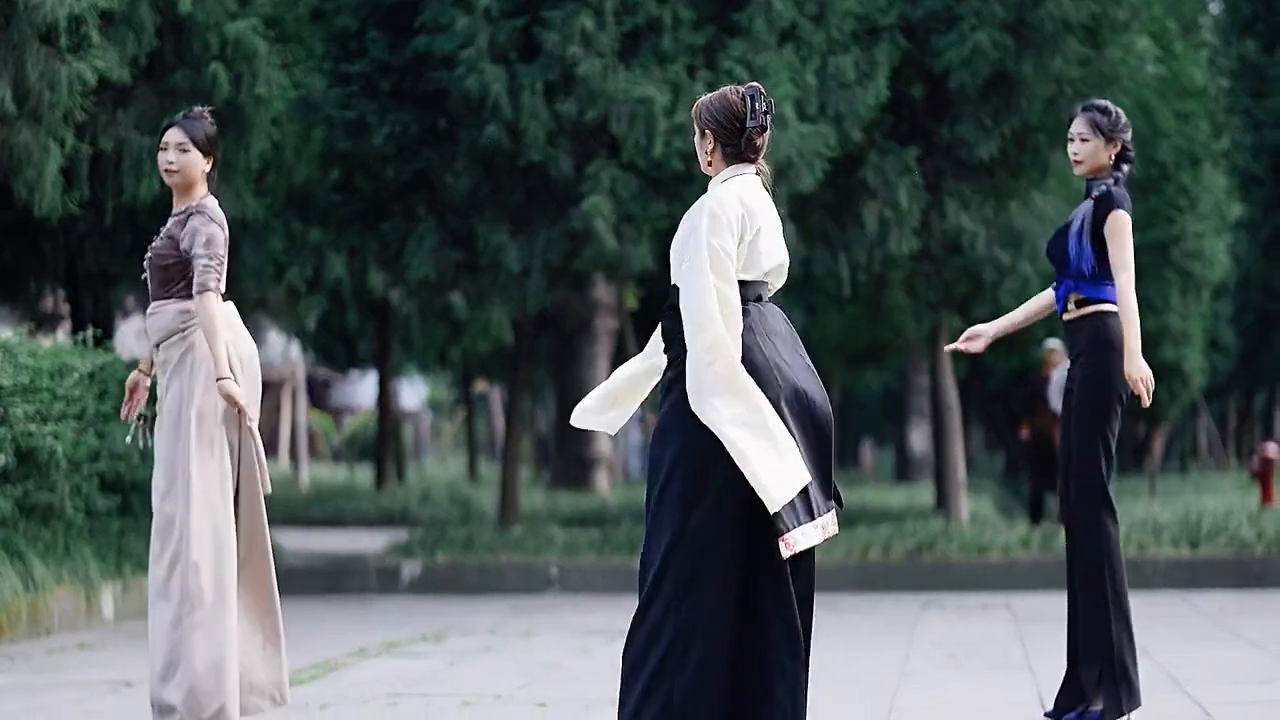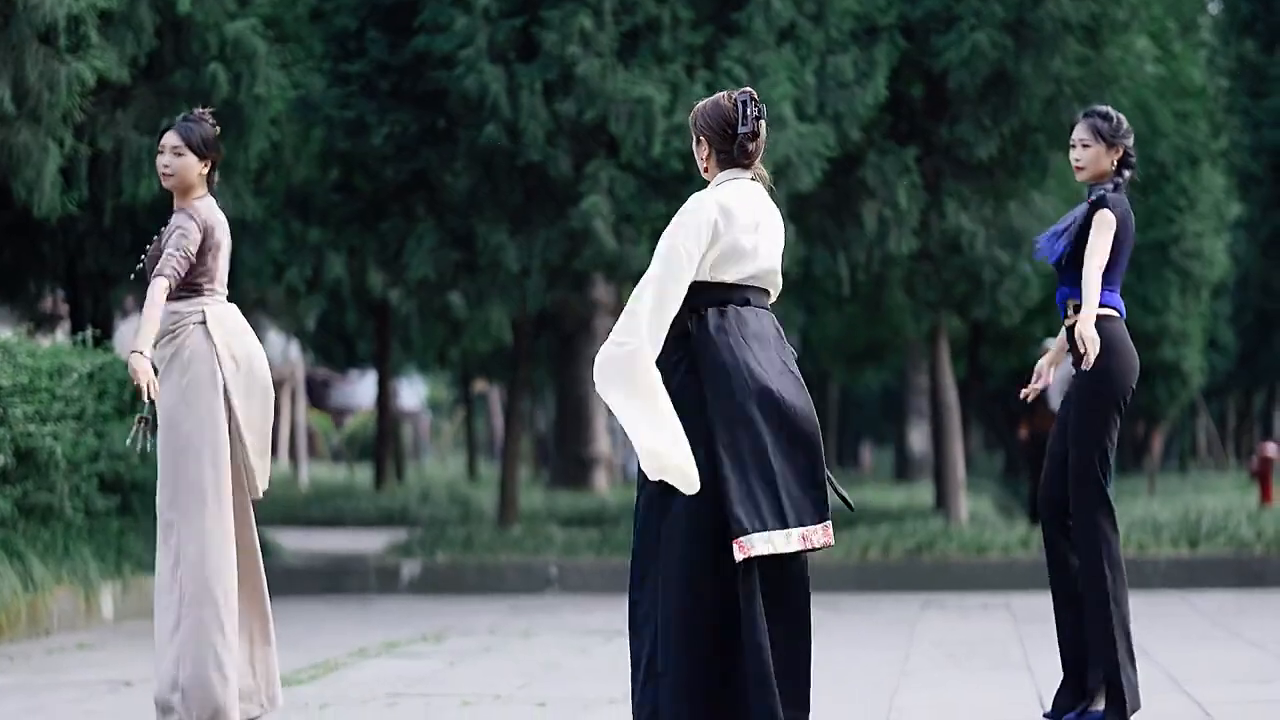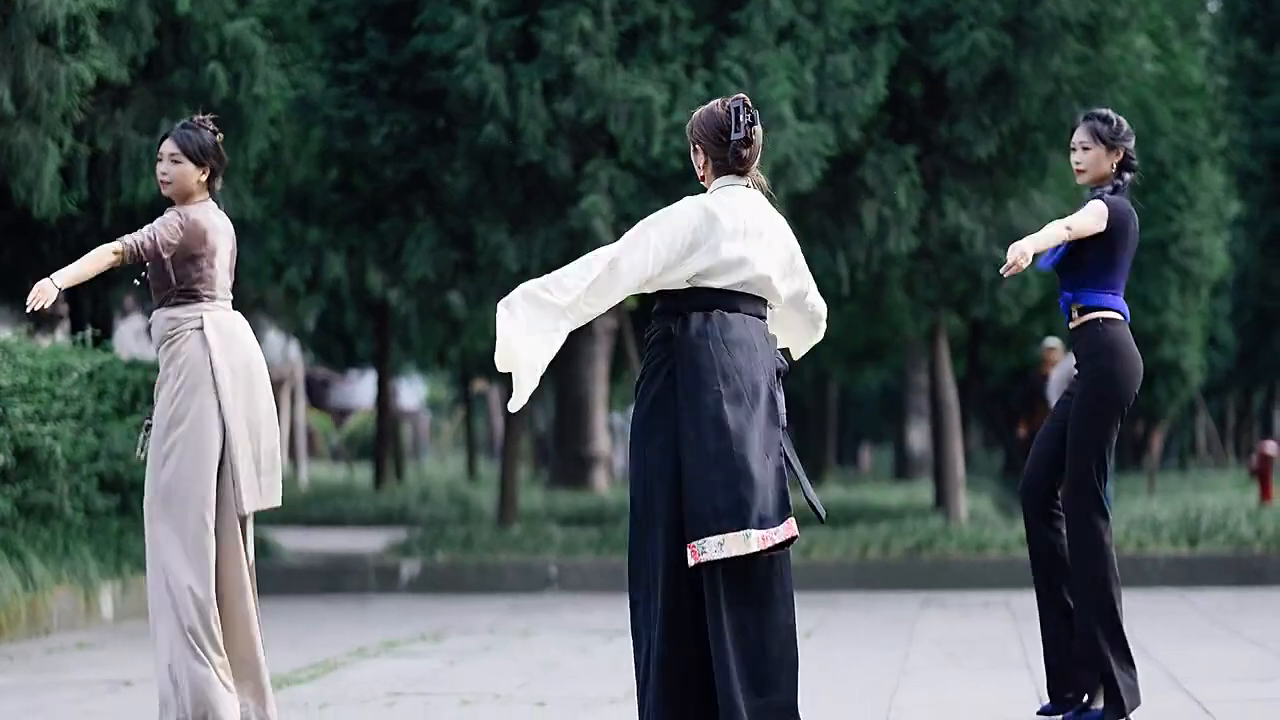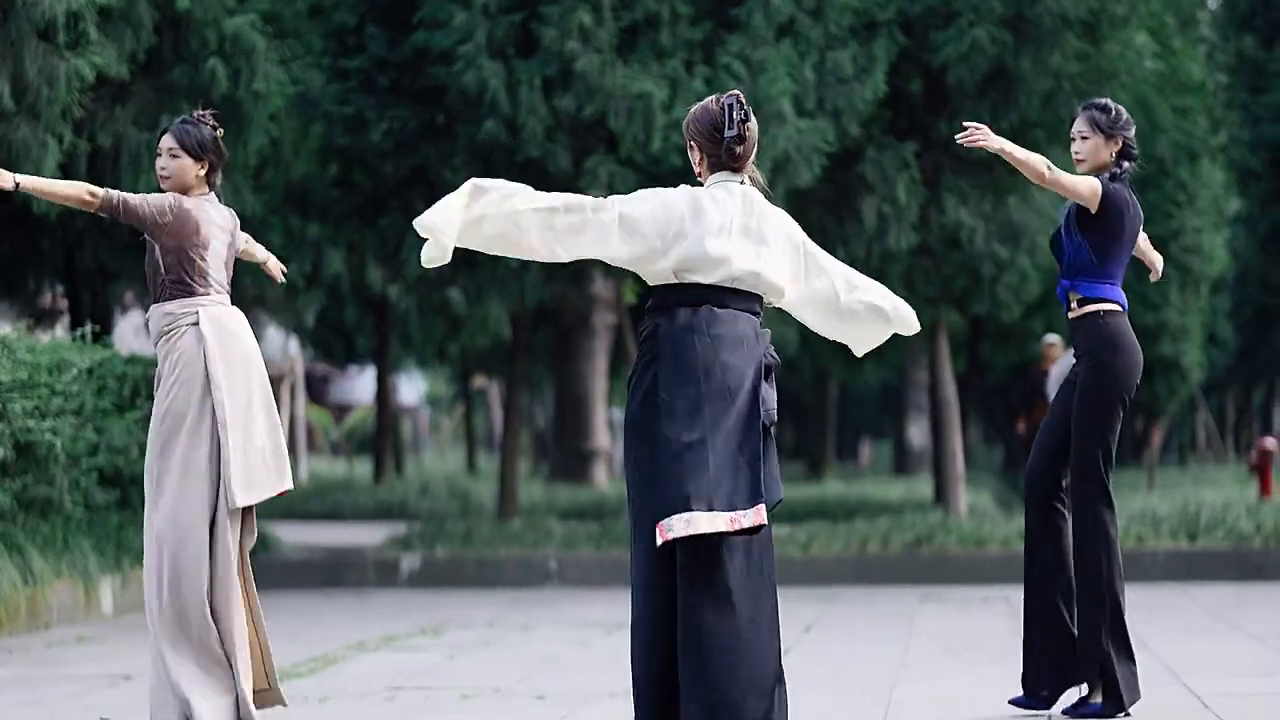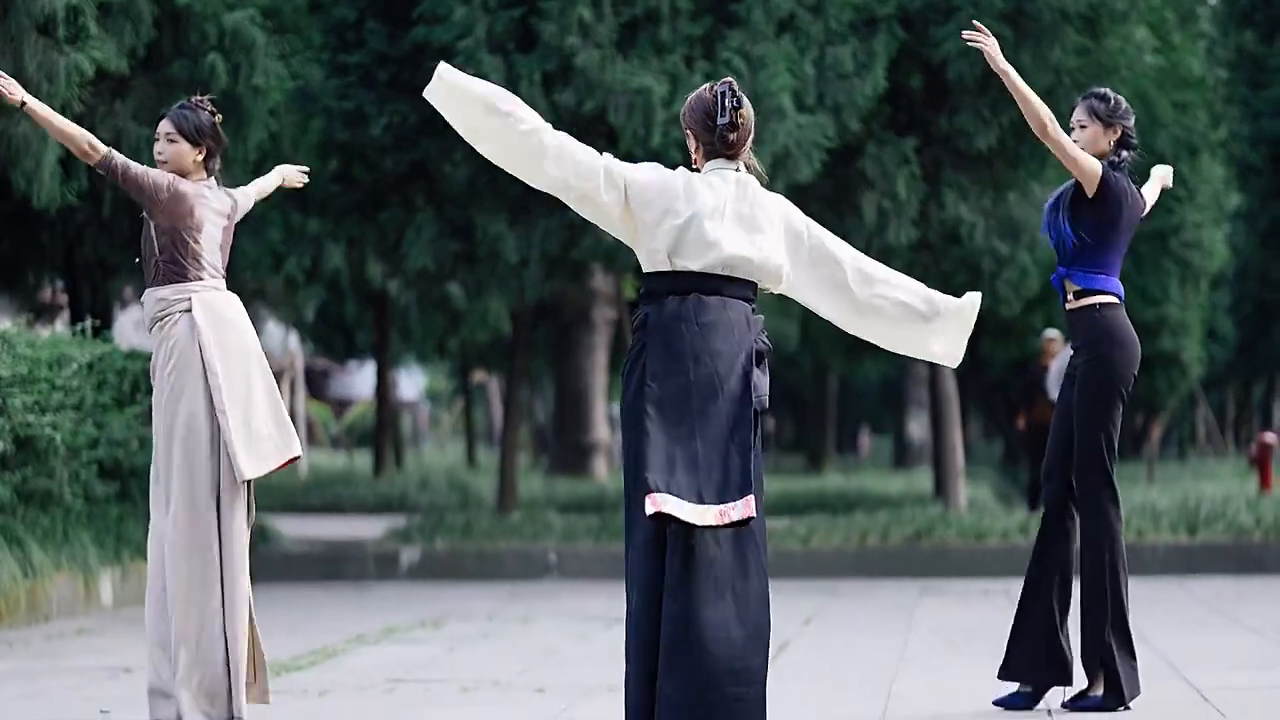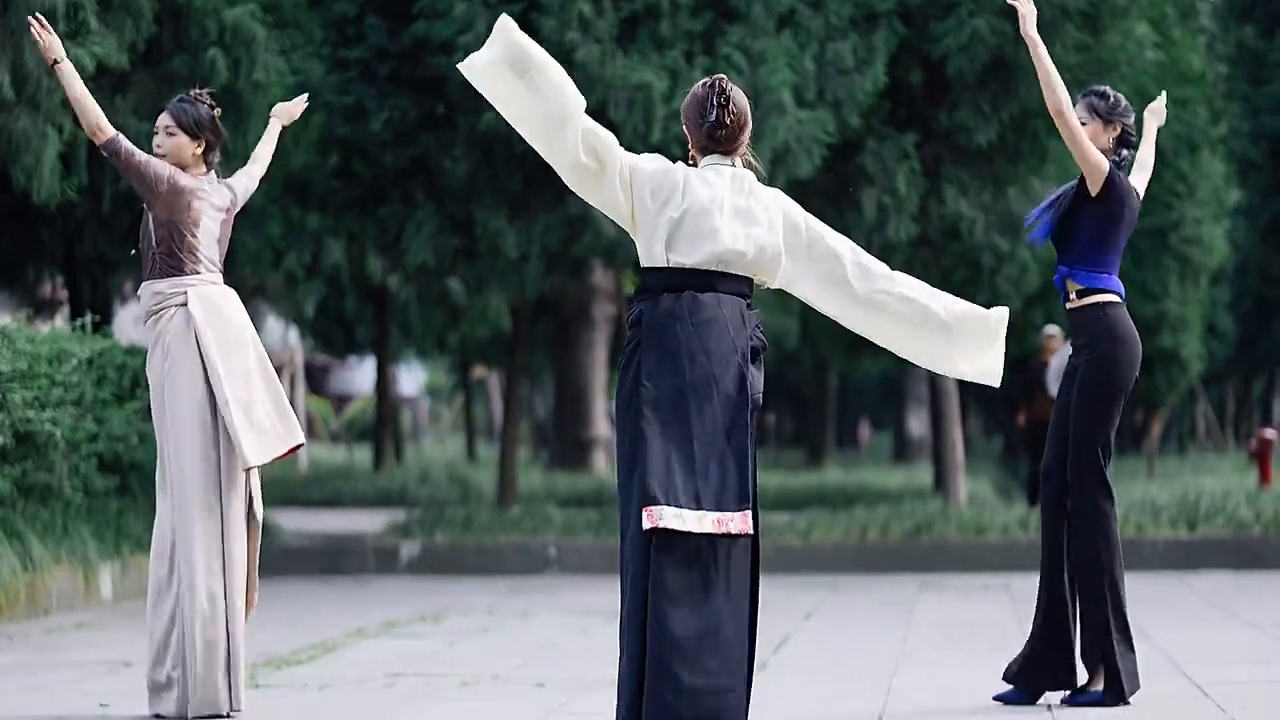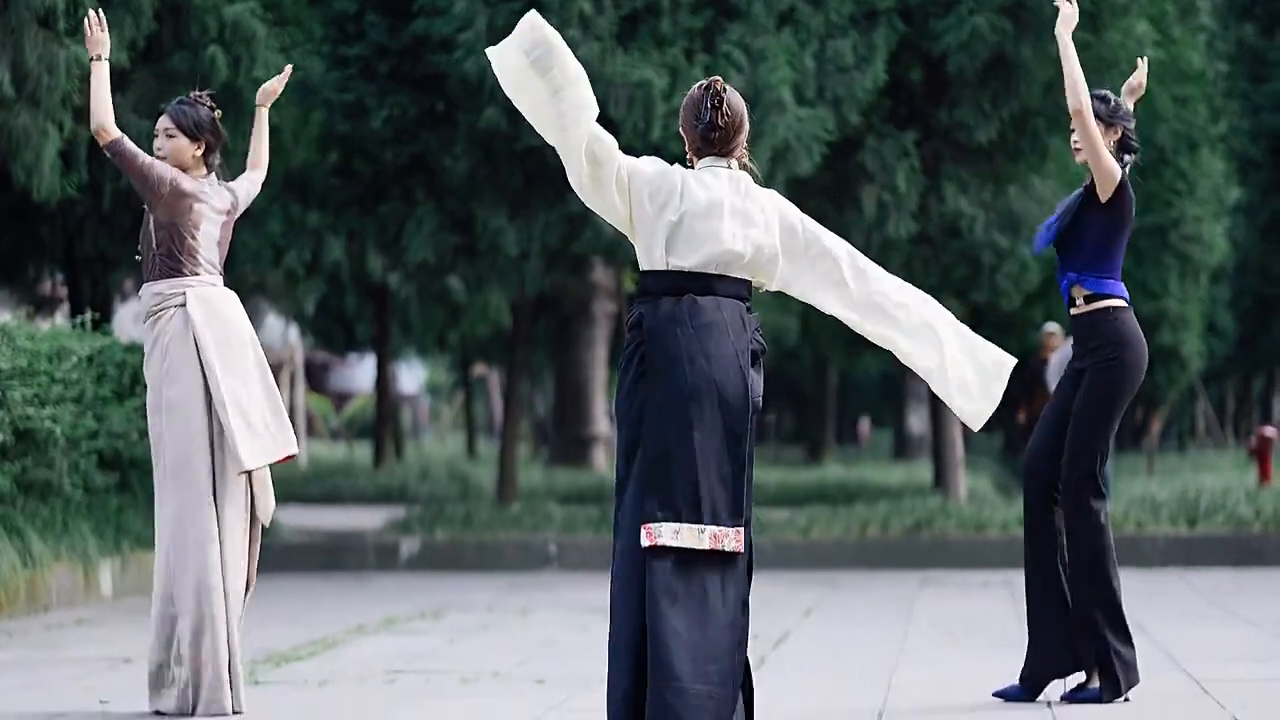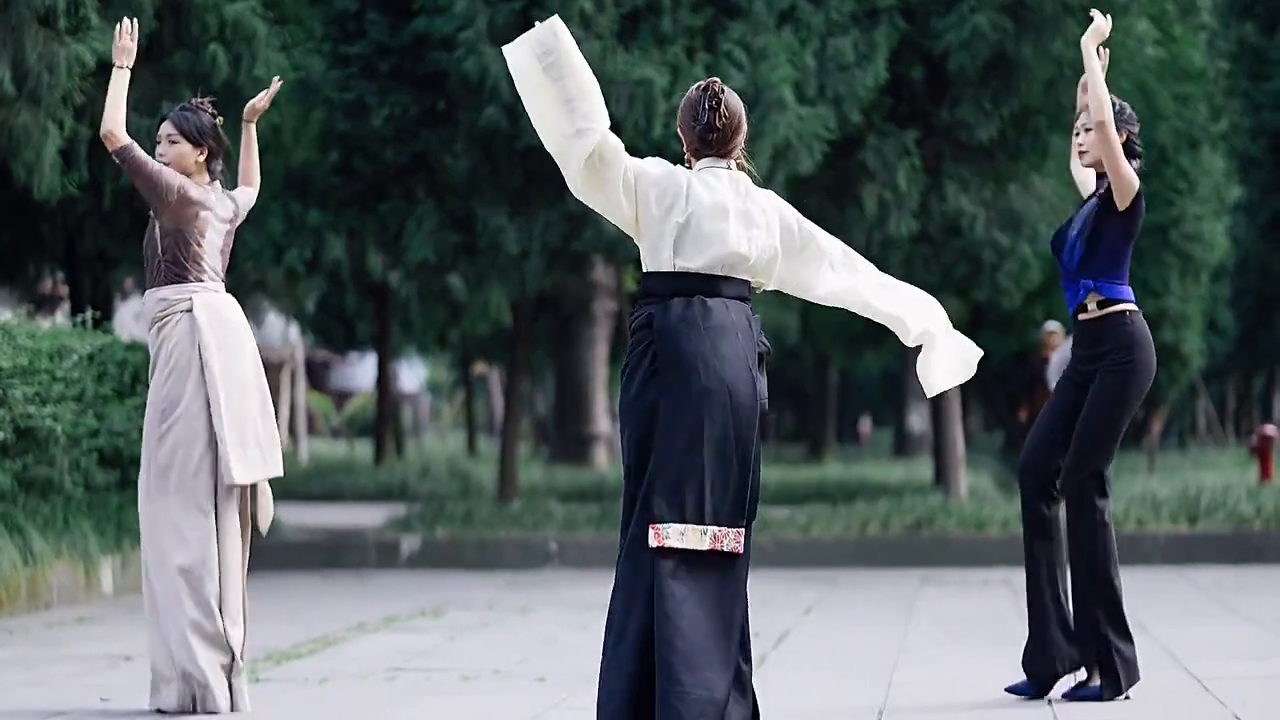
dt=0.1s
person 1, frame 1
left shoulder: (719, 203)
right shoulder: (758, 202)
left elbow: (707, 298)
left wrist: (710, 390)
right wrist: (632, 380)
left hip: (727, 378)
right hip: (769, 362)
left knee: (701, 545)
right knee: (752, 548)
person 1, frame 2
left shoulder: (708, 206)
right shoulder: (765, 209)
left elbow: (661, 287)
left wrist: (624, 364)
left hip: (715, 368)
right hip: (760, 366)
left knee: (695, 545)
right knee: (758, 550)
person 1, frame 3
left shoulder: (694, 215)
right shoulder: (773, 224)
left elbow: (615, 267)
right elbow: (804, 311)
left wrist: (533, 310)
right wrist: (786, 338)
left hip: (690, 373)
right hip: (751, 374)
left knee: (677, 545)
right knee: (739, 545)
person 1, frame 4
left shoulder: (675, 206)
right shoulder: (776, 222)
left elbow: (577, 218)
right elbow: (839, 291)
left wrist: (470, 208)
right wrist: (888, 312)
left hip: (680, 369)
right hip: (745, 369)
left knee: (677, 543)
right knee: (730, 552)
person 1, frame 5
left shoulder: (661, 189)
right shoulder: (775, 212)
left elbow: (564, 159)
right elbow: (857, 280)
left wrist: (468, 95)
right wrist: (945, 315)
left hip: (667, 361)
right hip: (737, 362)
left knee: (659, 537)
right knee: (719, 536)
person 1, frame 6
left shoulder: (660, 182)
right shoulder: (772, 206)
left elbow: (576, 136)
right elbow: (862, 279)
left wrist: (511, 47)
right wrist: (968, 326)
left hip: (664, 356)
right hip: (731, 359)
left knee: (663, 530)
right knee: (717, 529)
person 1, frame 7
left shoulder: (660, 186)
right shoulder: (771, 209)
left elbow: (583, 140)
right elbow: (856, 280)
left wrist: (538, 48)
right wrist: (941, 340)
left hip: (665, 357)
right hip: (731, 361)
left knee: (661, 528)
right knee: (710, 528)
person 1, frame 8
left shoulder: (662, 186)
right shoulder: (767, 209)
left elbow: (586, 146)
right elbow: (848, 271)
left wrist: (552, 44)
right wrist: (924, 324)
left hip: (670, 358)
right hip: (734, 363)
left knee: (665, 535)
right knee: (709, 539)
person 2, frame 1
left shoulder: (1112, 199)
right shoulder: (1088, 205)
left elbow: (1124, 281)
right elbow: (1060, 292)
left wrist: (1133, 352)
right wrist: (993, 330)
left hip: (1102, 349)
right hip: (1087, 356)
left knee: (1085, 498)
right knee: (1080, 501)
person 2, frame 2
left shoulder: (1105, 204)
right shoulder: (1101, 209)
left elbow: (1092, 270)
left wrist: (1085, 323)
right wrist: (1054, 351)
left hip: (1102, 355)
right hip: (1094, 357)
left knee: (1086, 501)
right knee: (1056, 498)
person 2, frame 3
left shoulder: (1108, 206)
right shoulder: (1115, 214)
left elbow: (1071, 225)
left wrist: (1033, 243)
left hip: (1106, 358)
right hip: (1097, 362)
left knee: (1086, 502)
right knee: (1039, 489)
right ankle: (1074, 669)
person 2, frame 4
left shoulder: (1102, 191)
right shoulder: (1123, 204)
left elbow: (1049, 175)
right elbow: (1139, 245)
left wrist: (1001, 144)
right wrist: (1152, 254)
left hip: (1104, 349)
right hip: (1096, 352)
left knee: (1087, 496)
right knee: (1043, 484)
right ankle: (1058, 663)
person 2, frame 5
left shoulder: (1101, 180)
right shoulder: (1122, 186)
left elbow: (1045, 128)
right elbow: (1146, 198)
left wrist: (1003, 70)
right wrist: (1160, 178)
left hip: (1102, 340)
right hip: (1097, 341)
left knee: (1091, 490)
right knee: (1060, 489)
left ankle: (1111, 673)
right ankle: (1039, 662)
person 2, frame 6
left shoulder: (1104, 180)
right shoulder: (1122, 187)
left elbow: (1060, 113)
right elbow: (1142, 172)
right wrist: (1151, 125)
left hip: (1104, 339)
right hip: (1093, 342)
left knee: (1086, 486)
right knee: (1058, 486)
left ankle: (1110, 668)
right ankle: (1047, 663)
person 2, frame 7
left shoulder: (1112, 185)
right shoulder: (1100, 191)
left elbow: (1087, 116)
right wrist: (1126, 97)
left hip: (1111, 345)
right hip: (1088, 348)
left knee: (1078, 485)
right knee: (1040, 476)
left ankle: (1109, 665)
right ankle: (1052, 656)
person 2, frame 8
left shoulder: (1125, 193)
right shoulder: (1097, 195)
left elbow: (1106, 120)
right elbow: (1080, 161)
left wrist: (1091, 48)
right wrist: (1092, 71)
left hip: (1120, 349)
right hip: (1089, 351)
left knee: (1083, 485)
right knee: (1036, 472)
left ankle: (1109, 662)
right ankle: (1056, 650)
person 3, frame 1
left shoulder: (201, 217)
right shoulder: (188, 215)
left elbow: (205, 296)
left wrist: (224, 374)
right wrist: (142, 368)
left hip: (203, 359)
right hip: (191, 361)
left knee: (195, 510)
right knee: (212, 513)
right ankle: (241, 669)
person 3, frame 2
left shoulder: (191, 218)
right shoulder: (201, 215)
left elbow: (161, 282)
left wrist: (137, 350)
right wrist: (154, 355)
left hip: (202, 355)
right hip: (207, 352)
left knee: (198, 510)
right knee: (214, 512)
person 3, frame 3
left shoulder: (183, 221)
right shoulder: (214, 220)
left elbow: (118, 249)
left wrist: (56, 279)
left hip: (200, 362)
right hip: (226, 352)
left knee: (191, 515)
right knee: (206, 518)
person 3, frame 4
left shoulder: (176, 211)
right shoulder: (221, 215)
left elbow: (98, 198)
right wrist: (265, 256)
left hip: (196, 354)
right hip: (222, 347)
left knee: (188, 514)
right knee: (204, 515)
person 3, frame 5
left shoulder: (172, 196)
right shoulder: (222, 198)
left elbow: (95, 152)
right elbow: (250, 193)
right wrist: (280, 175)
left hip: (190, 339)
right hip: (222, 331)
left knee: (194, 499)
right knee: (210, 498)
person 3, frame 6
left shoulder: (170, 186)
right shoulder: (224, 193)
left elbow: (100, 130)
right elbow: (254, 168)
left wrist: (58, 59)
right wrist: (276, 122)
left hip: (186, 330)
right hip: (216, 325)
left knee: (197, 486)
right knee: (213, 488)
right ankle: (214, 659)
person 3, frame 7
left shoulder: (170, 186)
right shoulder: (224, 196)
left elbow: (103, 129)
right elbow: (258, 175)
left wrist: (98, 58)
right wrist: (263, 109)
left hip: (185, 332)
right hip: (219, 324)
left knee: (194, 488)
right knee: (211, 488)
person 3, frame 8
left shoulder: (176, 193)
right shoulder: (225, 204)
left elbow: (111, 134)
right elbow: (251, 185)
left wrist: (122, 65)
right wrist: (253, 119)
left hip: (189, 339)
right hip: (219, 334)
left knee: (189, 496)
right knee: (208, 493)
right ankle: (210, 658)
